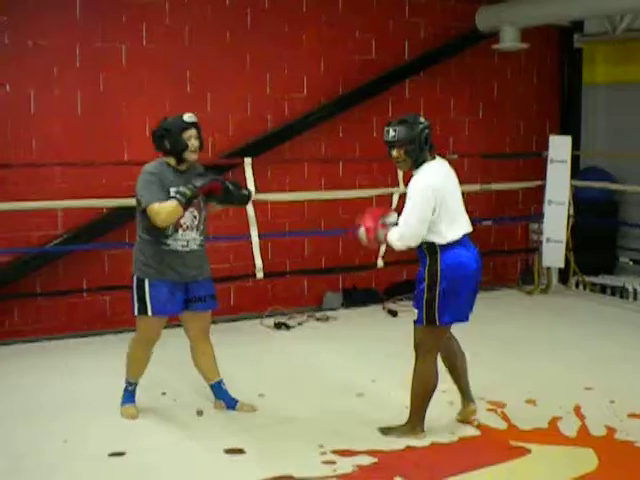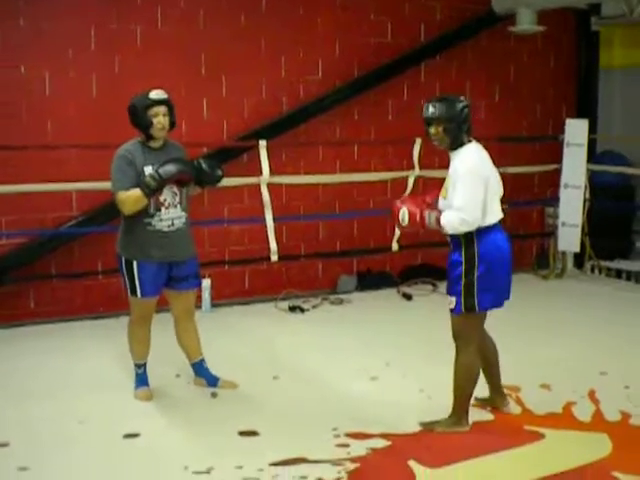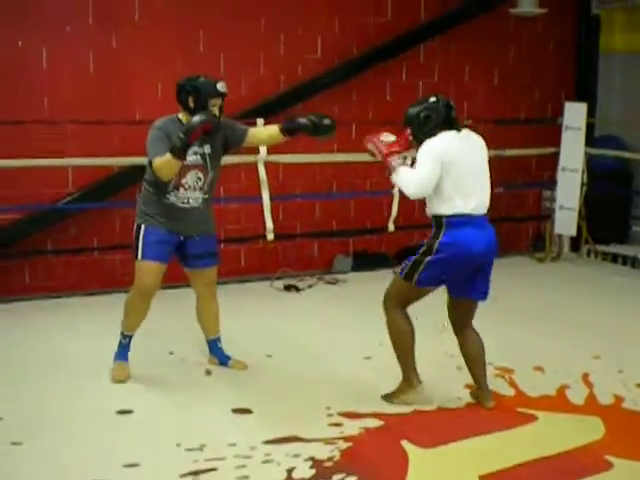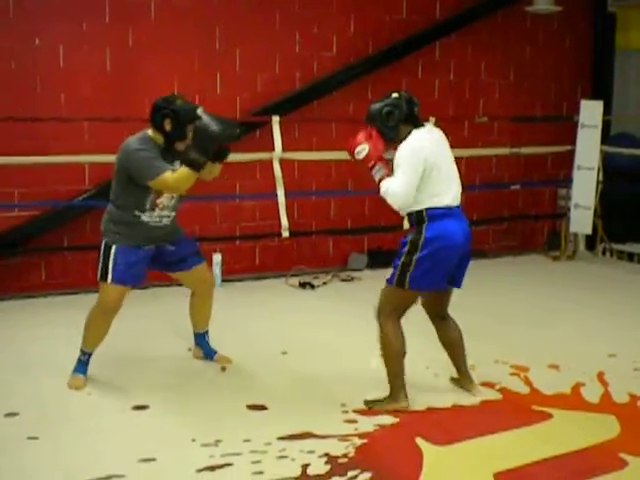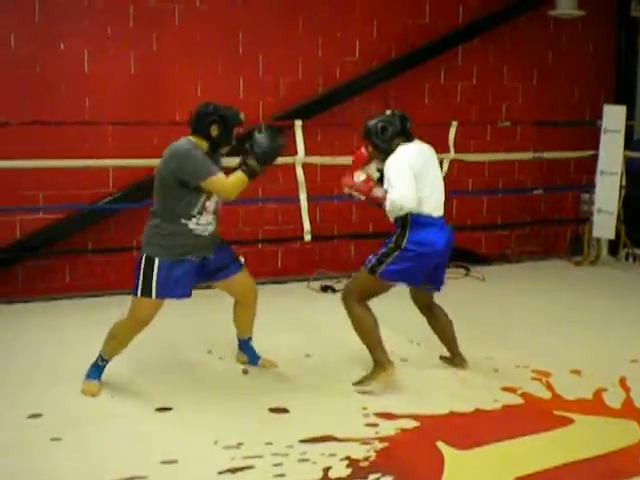
dt=1s
person 1, frame 1
left shoulder: (423, 182)
right shoulder: (442, 168)
left elbow: (409, 236)
left wrist: (377, 231)
right wrist: (393, 219)
left hip: (444, 264)
right hip: (465, 256)
left knee: (425, 350)
right knee: (441, 333)
left ankle: (415, 425)
right ankle: (467, 400)
person 1, frame 2
left shoulder: (466, 162)
right shoulder: (474, 153)
left elbow: (464, 219)
left wrist: (423, 216)
right wrist: (442, 202)
left hip: (476, 251)
right hip: (490, 245)
left knee: (465, 340)
right knee: (475, 330)
left ankle: (458, 418)
right ankle: (497, 396)
person 1, frame 3
left shoulder: (436, 146)
right shoulder: (475, 141)
left elbow: (416, 188)
left wrist: (393, 158)
right wrist: (410, 153)
left hip: (450, 239)
right hip: (483, 237)
left knee: (393, 302)
right knee: (462, 322)
left ankle: (410, 383)
right ankle: (483, 392)
person 1, frame 4
left shoulder: (412, 146)
right shoulder: (432, 134)
left elbow: (398, 197)
left wrist: (374, 162)
right wrist: (378, 156)
left hip: (431, 235)
right hip: (456, 229)
left knee: (387, 314)
right knee: (437, 311)
left ankle: (397, 395)
right ankle: (465, 377)
person 1, frame 5
left shoulder: (399, 158)
right shoulder: (423, 150)
left elbow: (404, 200)
left wrist: (370, 190)
right wrist: (373, 173)
left hip: (414, 238)
right hip: (439, 235)
left knee: (352, 296)
right knee: (425, 302)
left ankle: (382, 365)
right ankle: (456, 356)
person 2, frame 1
left shoulder: (198, 171)
right shoulder: (153, 173)
left elbow: (211, 204)
right elbow: (160, 216)
left wrist: (231, 194)
right wrist: (193, 189)
left hip: (195, 271)
right hip: (156, 271)
left knee: (200, 335)
right knee: (147, 336)
left ankle: (221, 395)
right ankle: (129, 392)
person 2, frame 2
left shoulder: (176, 150)
right shoulder: (127, 155)
right elbow: (125, 204)
left wrist: (201, 178)
right wrist: (157, 179)
left hip: (181, 249)
right hip: (142, 252)
left knee: (185, 313)
right knee: (141, 315)
left ankle: (202, 373)
right ankle: (140, 376)
person 2, frame 3
left shoulder: (220, 129)
right shoulder: (162, 129)
left elbow: (260, 135)
right elbow: (163, 171)
left wrist: (297, 126)
right wrist: (184, 140)
left hip: (198, 225)
right hip: (157, 221)
left knee: (207, 287)
right knee: (145, 286)
left ankle: (216, 351)
right ankle: (123, 350)
person 2, frame 4
left shoulder: (178, 147)
right shoulder: (136, 150)
left elbow: (209, 174)
right elbow: (175, 185)
left wrist: (217, 150)
right wrist: (201, 151)
left hip: (166, 235)
right hip: (125, 237)
left knee: (204, 283)
right knee: (108, 304)
left ankle: (202, 346)
right ankle: (81, 363)
person 2, frame 5
left shoulder: (204, 154)
right shoulder: (184, 153)
left elbow: (227, 192)
right elbow: (226, 189)
left wrist: (253, 158)
right wrist: (256, 162)
left hip: (205, 246)
right hip: (167, 251)
left knee: (247, 290)
right knee: (139, 318)
left ankle: (246, 351)
right ankle: (97, 368)
